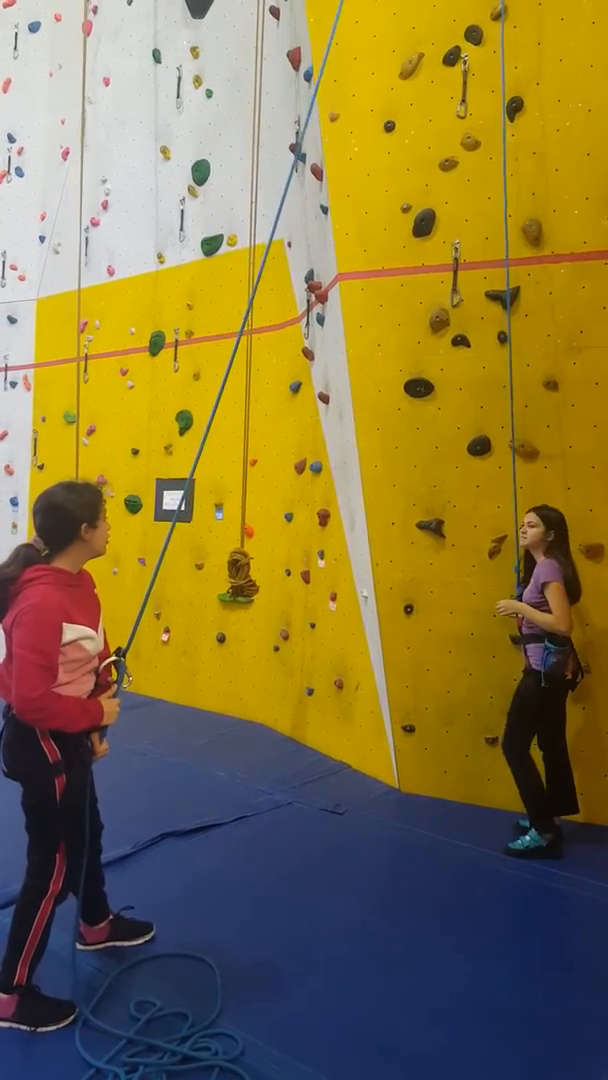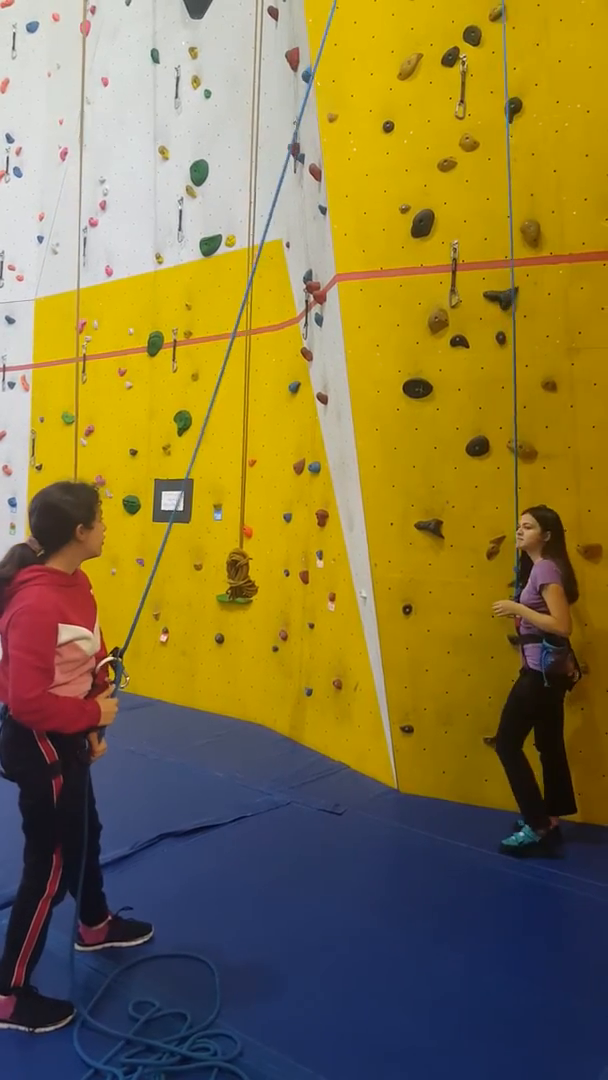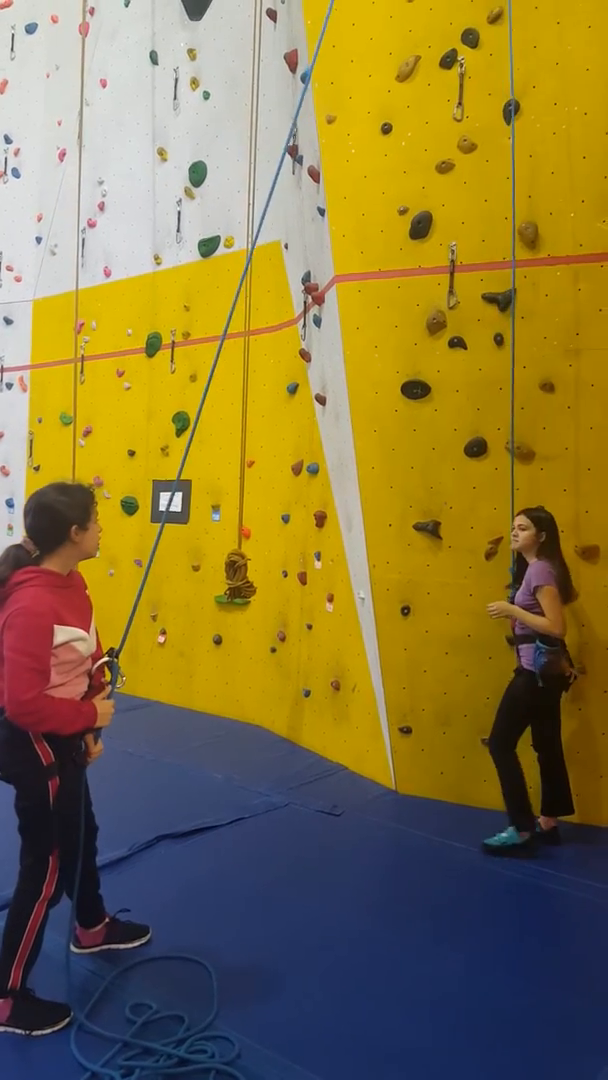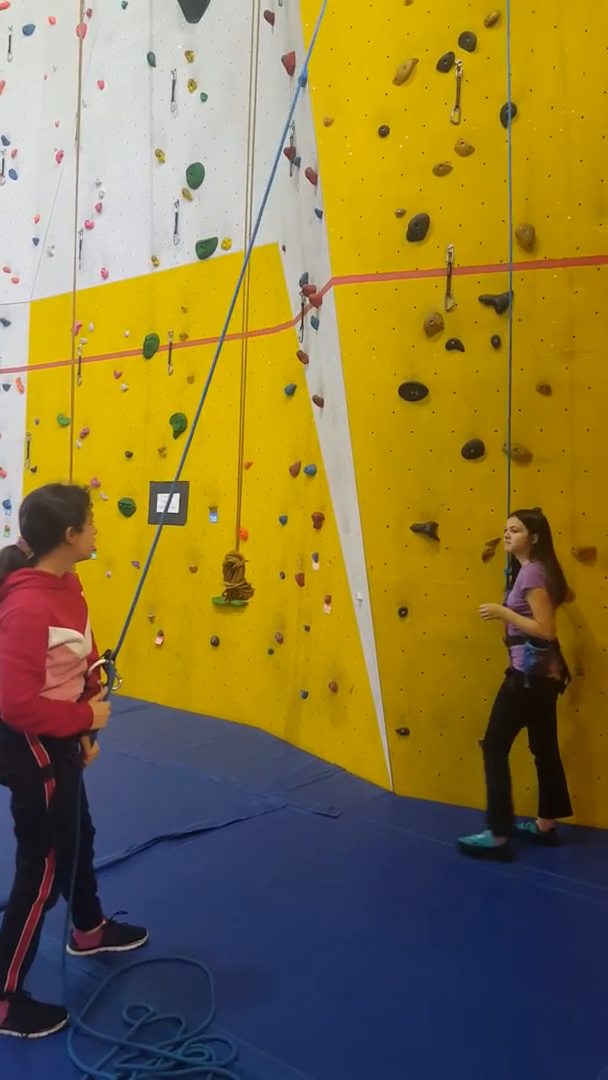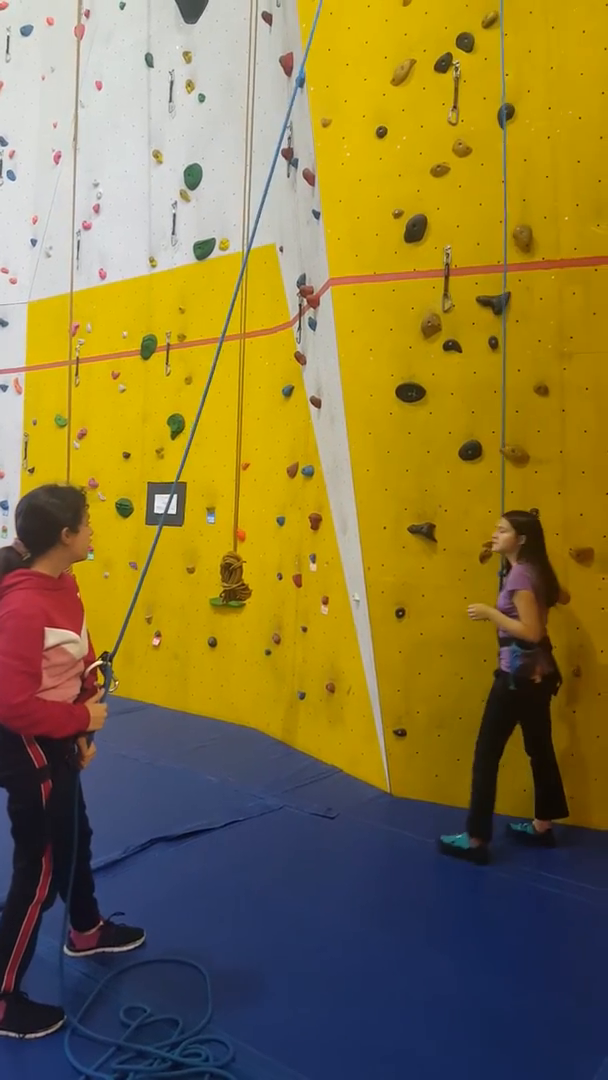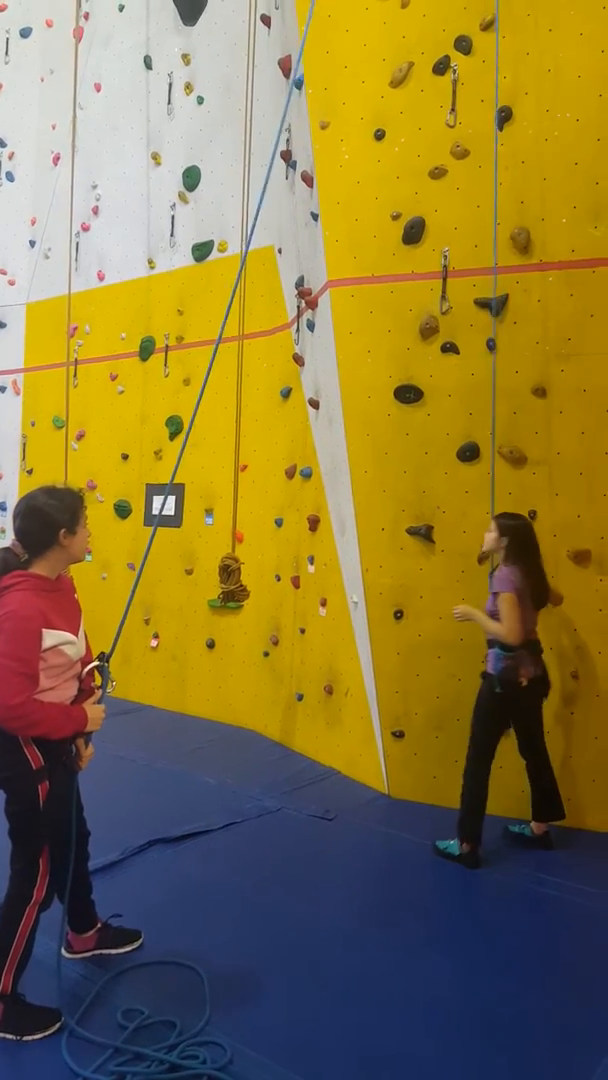
dt=0.1s
person 1, frame 1
left shoulder: (77, 582)
left wrist: (95, 724)
right wrist: (96, 714)
left hip: (68, 737)
left knee: (86, 833)
right knee: (52, 864)
left ankle: (97, 925)
person 1, frame 2
left shoulder: (73, 583)
left wrist: (92, 727)
right wrist: (93, 715)
left hip: (65, 738)
left knee: (84, 834)
right knee: (50, 865)
left ankle: (95, 925)
person 1, frame 3
left shoulder: (69, 583)
left wrist: (89, 727)
right wrist: (90, 715)
left hip: (62, 739)
left knee: (80, 836)
right knee: (45, 866)
left ankle: (93, 928)
person 1, frame 4
left shoulder: (65, 585)
left wrist: (85, 730)
right wrist: (86, 717)
left hip: (58, 742)
left knee: (77, 839)
left ankle: (89, 930)
person 1, frame 5
left shoulder: (62, 585)
left wrist: (84, 730)
right wrist: (82, 718)
left hip: (56, 742)
left knee: (74, 839)
left ankle: (87, 931)
person 1, frame 6
left shoulder: (59, 587)
left wrist: (81, 733)
right wrist: (80, 720)
left hip: (53, 743)
left knee: (72, 841)
left ankle: (85, 932)
person 2, frame 1
left shoulder: (548, 568)
right shoulder: (543, 566)
left elbow: (563, 624)
right elbow: (561, 607)
left wrist: (519, 607)
right wrist: (524, 604)
left hip: (546, 668)
right hip: (553, 668)
left knee: (514, 744)
right knee: (552, 744)
left ankle: (543, 830)
right ankle: (550, 820)
person 2, frame 2
left shoulder: (546, 569)
right shoulder: (540, 568)
left elbow: (562, 626)
right elbow: (562, 603)
left wrist: (517, 608)
left hip: (543, 668)
right hip: (551, 668)
left knee: (507, 742)
right knee: (550, 745)
left ankle: (537, 826)
right ankle: (549, 820)
person 2, frame 3
left shoulder: (540, 571)
right shoulder: (538, 569)
left elbow: (556, 627)
right elbow: (569, 596)
left wrist: (511, 610)
left hip: (537, 669)
right hip: (550, 668)
left knee: (500, 744)
right knee: (547, 745)
left ankle: (521, 829)
right ankle: (548, 821)
person 2, frame 4
left shoulder: (531, 573)
right shoulder: (536, 570)
left elbow: (546, 630)
right elbow: (565, 595)
left wrist: (503, 611)
left hip: (529, 670)
right hip: (543, 670)
left knee: (495, 746)
right knee: (544, 747)
left ankle: (498, 834)
right ankle: (546, 823)
person 2, frame 5
left shoulder: (520, 575)
right shoulder: (535, 572)
left elbow: (531, 632)
right elbow: (562, 596)
left wrist: (489, 612)
left hip: (518, 674)
right hip: (538, 673)
left knee: (487, 753)
right knee: (539, 748)
left ankle: (476, 839)
right ankle: (542, 825)
person 2, frame 6
left shoulder: (505, 577)
right shoulder: (527, 575)
left elbow: (511, 636)
right elbow: (555, 598)
left wrist: (475, 614)
left hip: (506, 676)
right hip: (528, 675)
left knee: (478, 758)
right knee: (533, 750)
left ankle: (467, 843)
right ankle: (540, 826)
